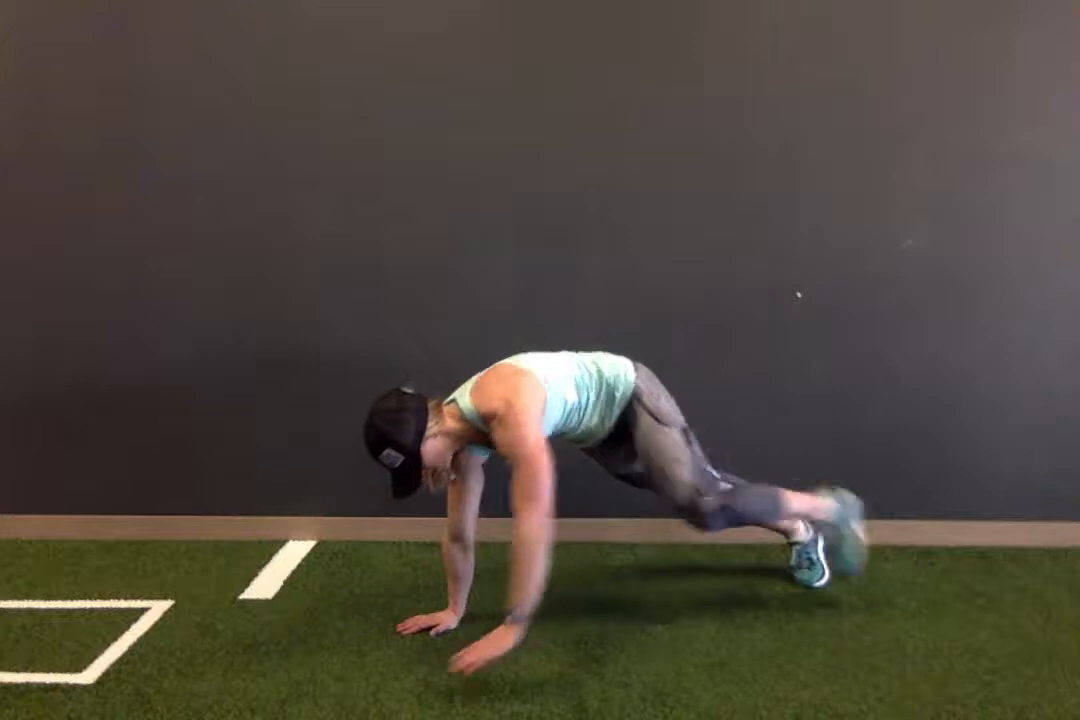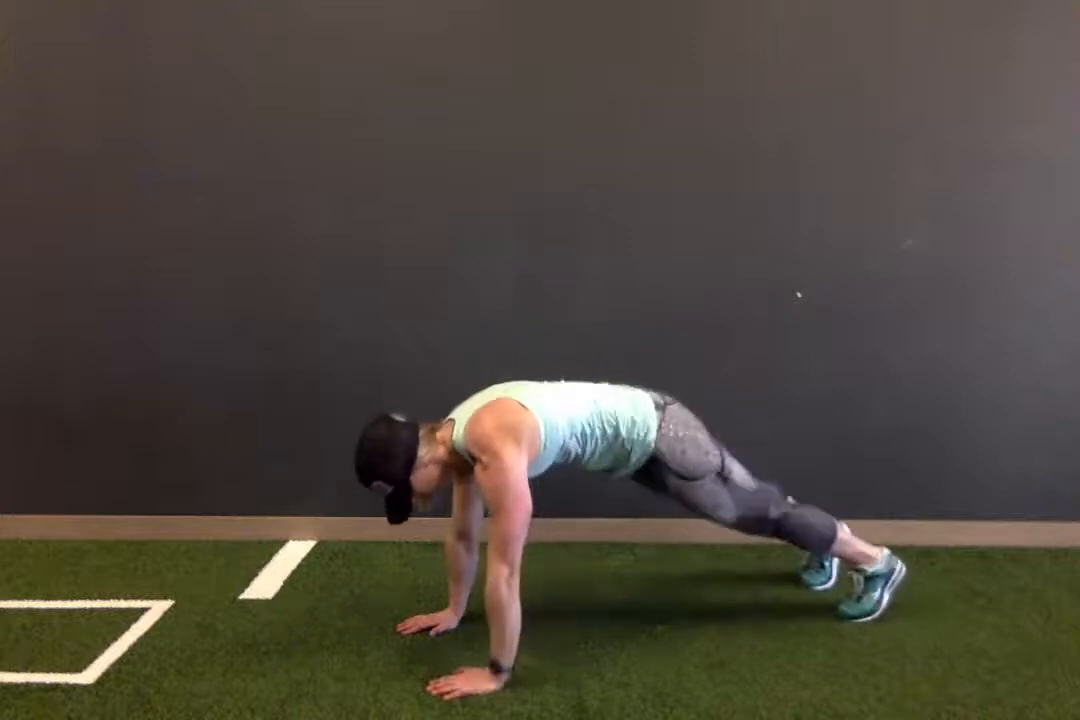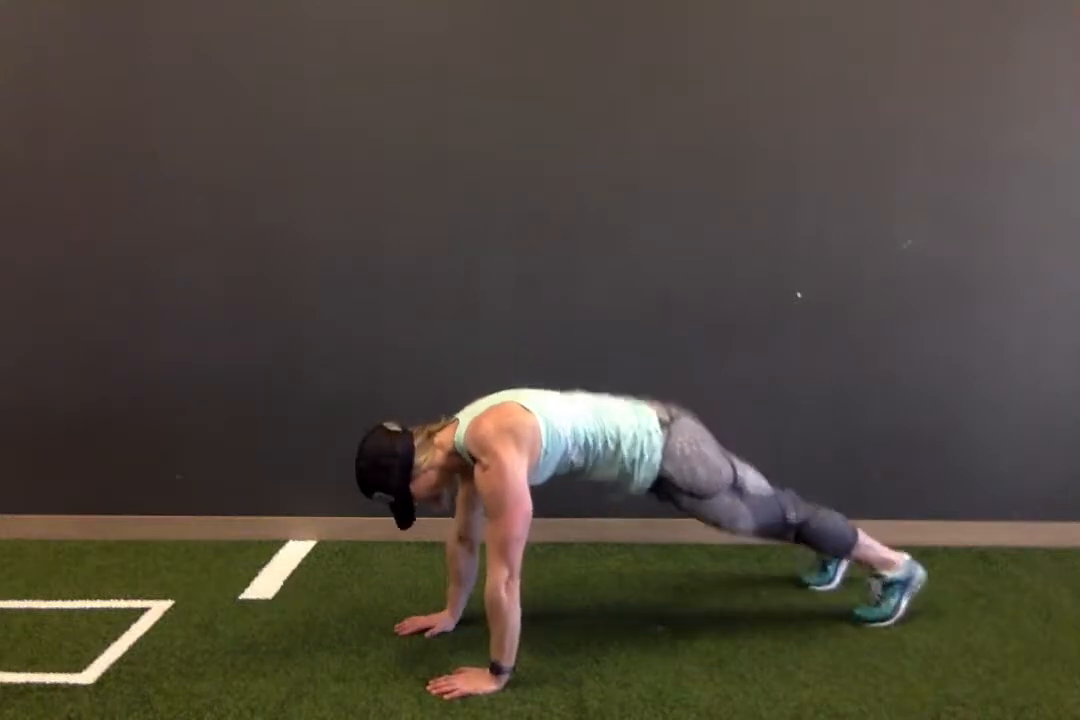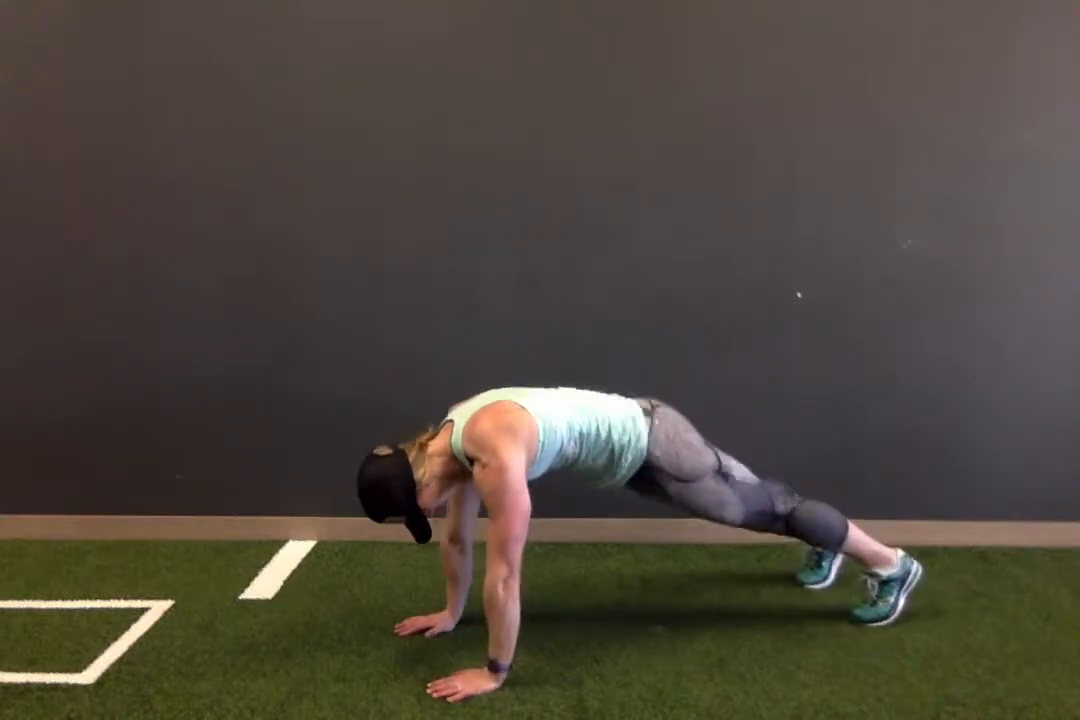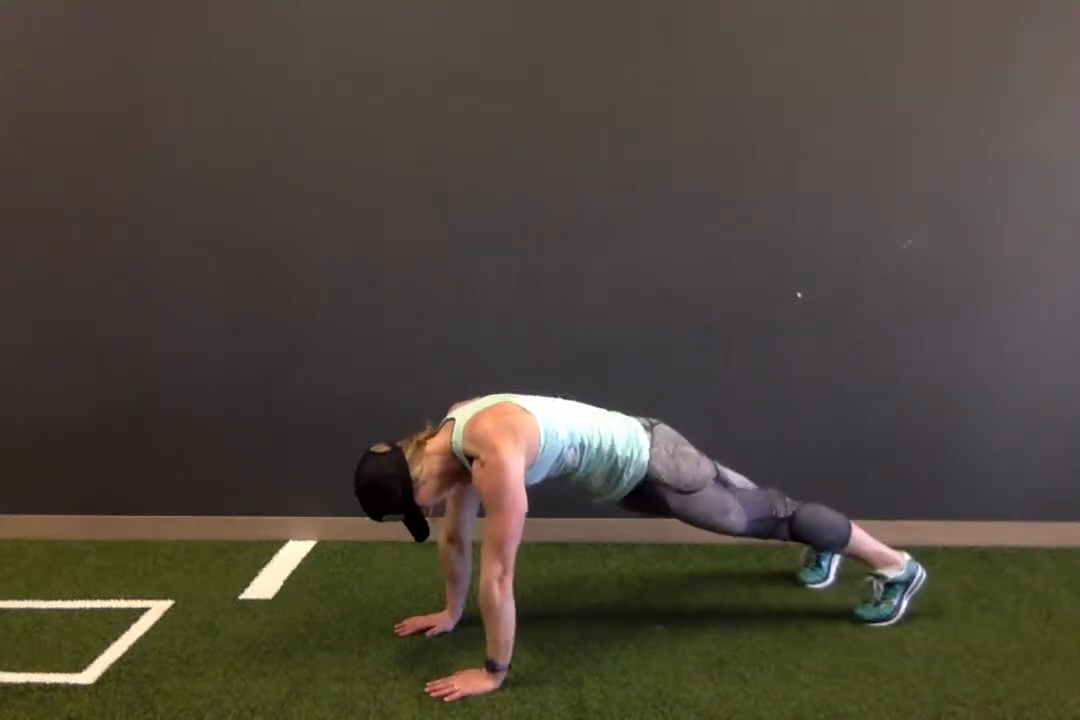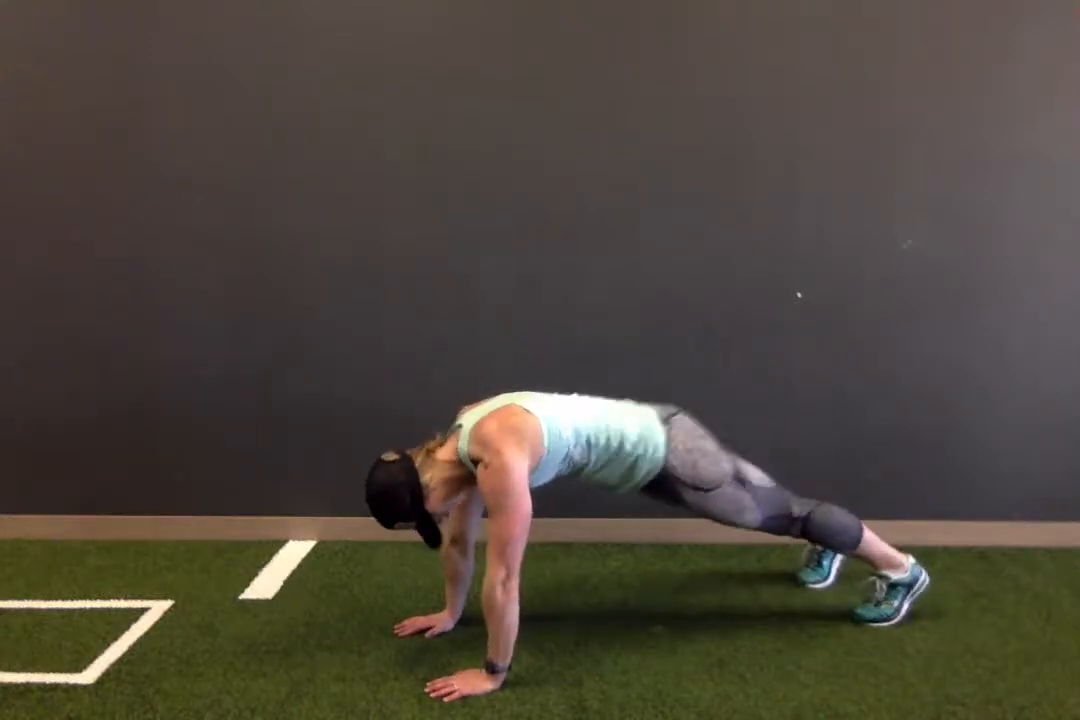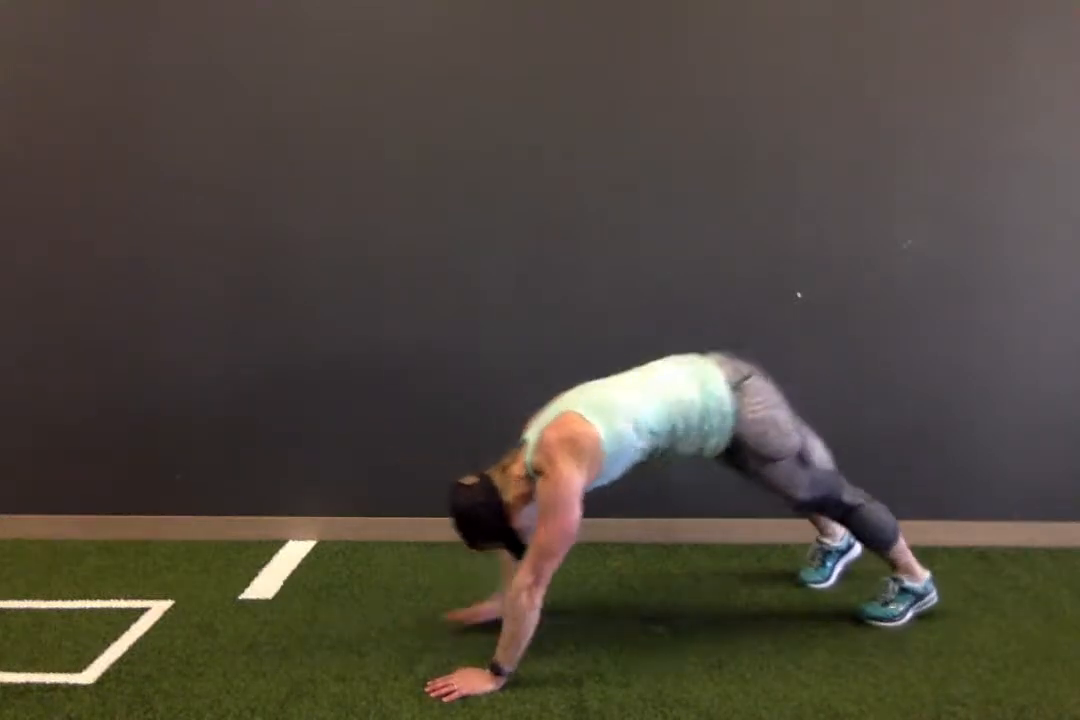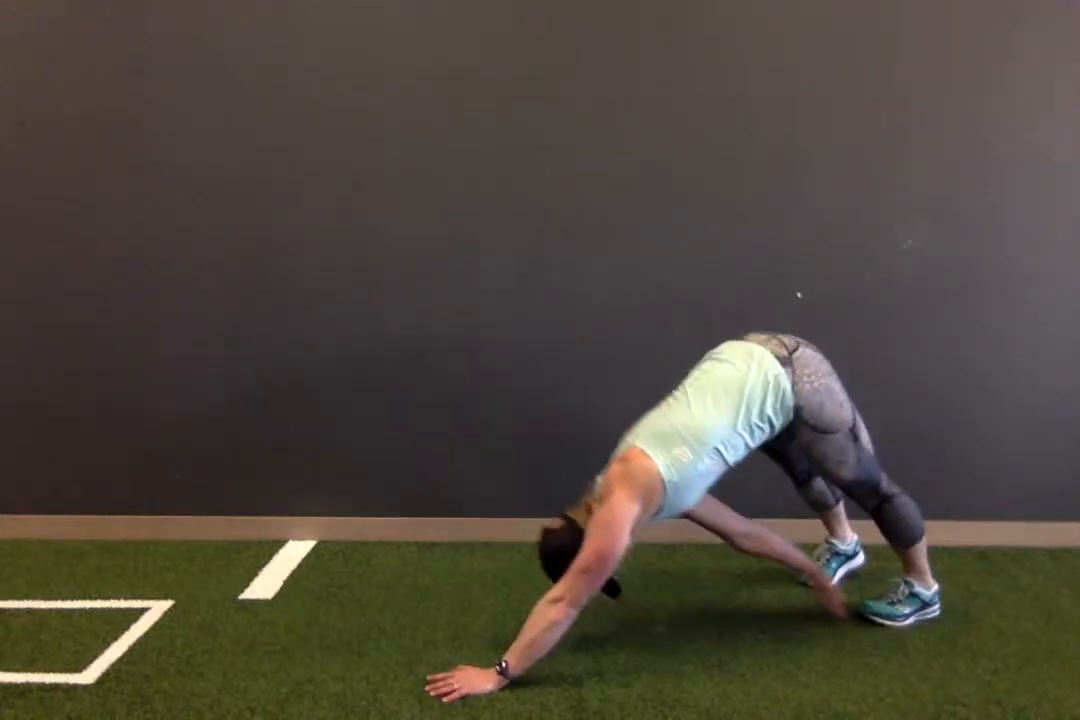
dt=0.3s
person 1, frame 1
left shoulder: (508, 412)
right shoulder: (458, 435)
left elbow: (533, 521)
right elbow: (458, 533)
left wrist: (513, 626)
right wrist: (454, 610)
left hip: (629, 395)
right hip: (596, 433)
left knee: (703, 506)
right knee: (696, 481)
left ankle: (827, 509)
right ankle: (800, 535)
person 1, frame 2
left shoulder: (493, 449)
right shoulder: (457, 437)
left elbow: (504, 571)
right elbow: (463, 535)
left wrist: (496, 672)
right wrist: (453, 611)
left hip: (654, 429)
right hip: (634, 412)
left knee: (757, 507)
right knee: (742, 501)
left ankle: (875, 565)
right ankle: (819, 549)
person 1, frame 3
left shoulder: (494, 453)
right shoulder: (461, 438)
left elbow: (504, 574)
right elbow: (464, 536)
left wrist: (496, 672)
right wrist: (449, 614)
left hip: (663, 449)
right hip: (647, 429)
left knee: (772, 512)
right knee: (760, 501)
left ankle: (895, 570)
right ankle: (831, 545)
person 1, frame 4
left shoulder: (491, 452)
right shoulder: (452, 440)
left elbow: (504, 573)
right elbow: (457, 537)
left wrist: (494, 672)
right wrist: (450, 612)
left hip: (646, 442)
right hip: (626, 453)
left knee: (760, 505)
right knee: (743, 495)
left ankle: (891, 566)
right ankle: (824, 545)
person 1, frame 5
left shoulder: (493, 451)
right shoulder: (452, 438)
left elbow: (498, 571)
right elbow: (455, 537)
left wrist: (494, 671)
right wrist: (451, 612)
left hip: (646, 461)
right hip: (625, 465)
left knee: (761, 512)
right knee: (748, 507)
left ankle: (896, 568)
right ankle: (821, 545)
person 1, frame 6
left shoulder: (498, 457)
right shoulder: (461, 441)
left elbow: (503, 579)
right elbow: (458, 538)
left wrist: (492, 673)
right wrist: (448, 612)
left hip: (661, 445)
right hip: (643, 437)
left knee: (779, 508)
right knee: (761, 500)
left ankle: (900, 571)
right ankle: (823, 547)
person 1, frame 7
left shoulder: (560, 467)
right shoulder: (530, 450)
left elbow: (534, 581)
right elbow: (516, 525)
left wrist: (495, 674)
right wrist: (506, 599)
left hip: (735, 404)
right hip: (706, 381)
left knee: (828, 491)
left ankle: (914, 581)
right ankle: (834, 544)
person 1, frame 8
left shoulder: (622, 504)
right shoulder: (637, 485)
left elbow: (563, 603)
right elbow: (733, 529)
left wrist: (497, 675)
right wrist: (807, 566)
left hip: (792, 379)
right hip: (754, 362)
left knee: (867, 484)
right knee: (798, 462)
left ankle: (922, 588)
right ankle: (842, 545)
